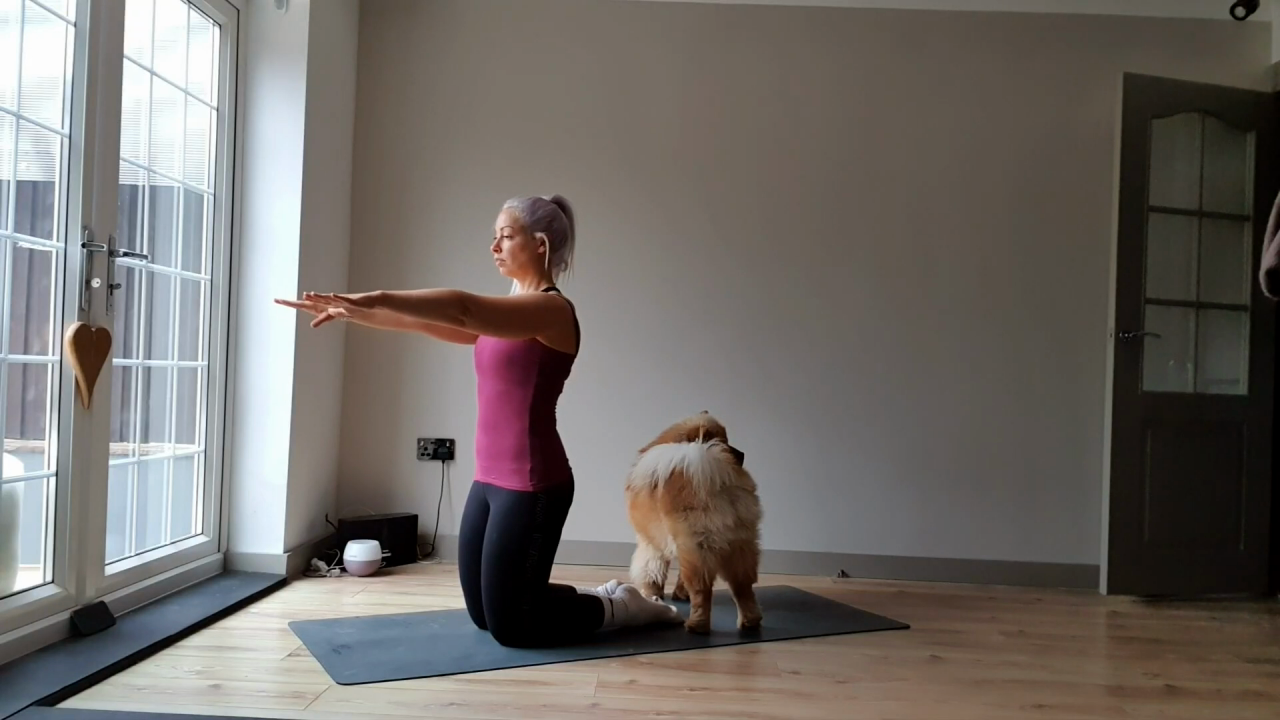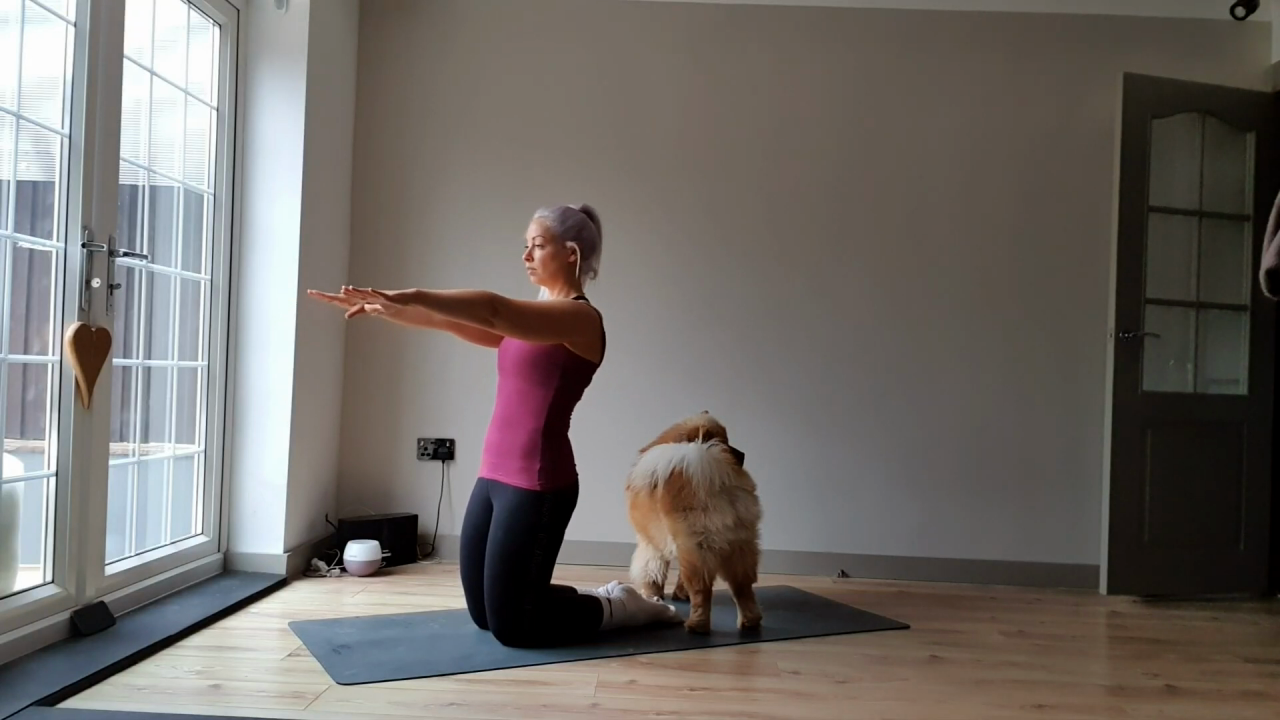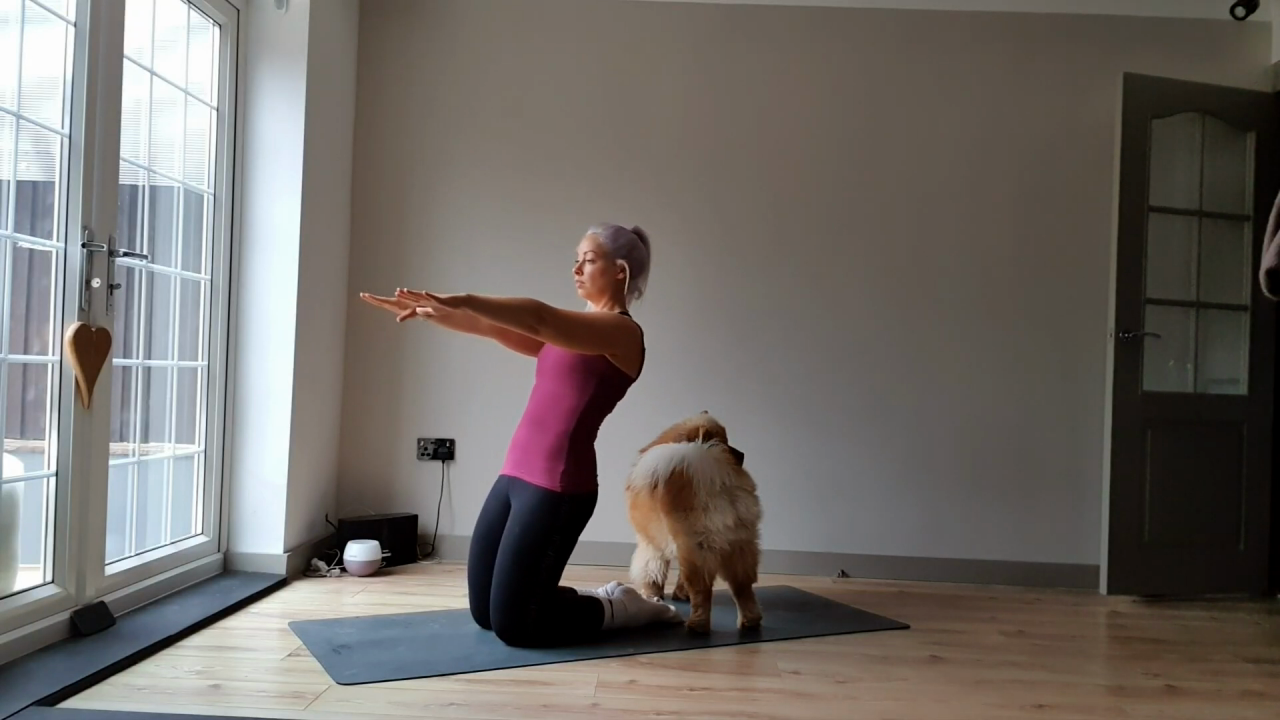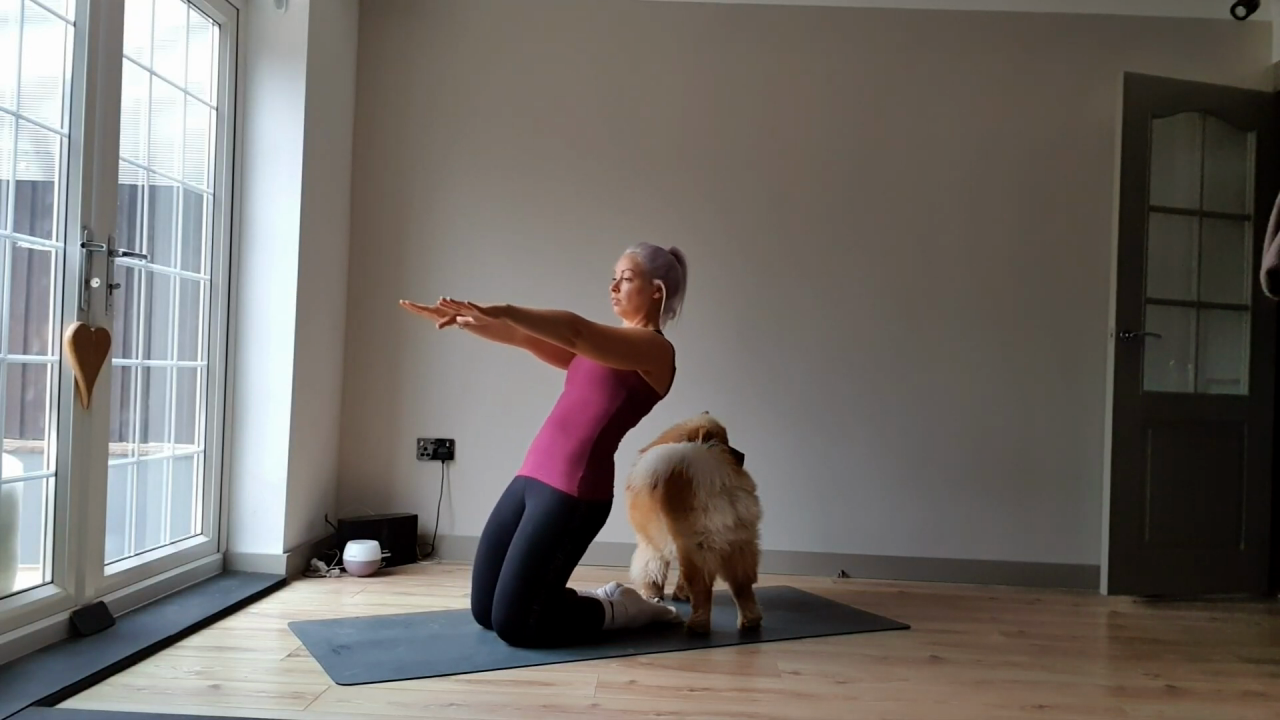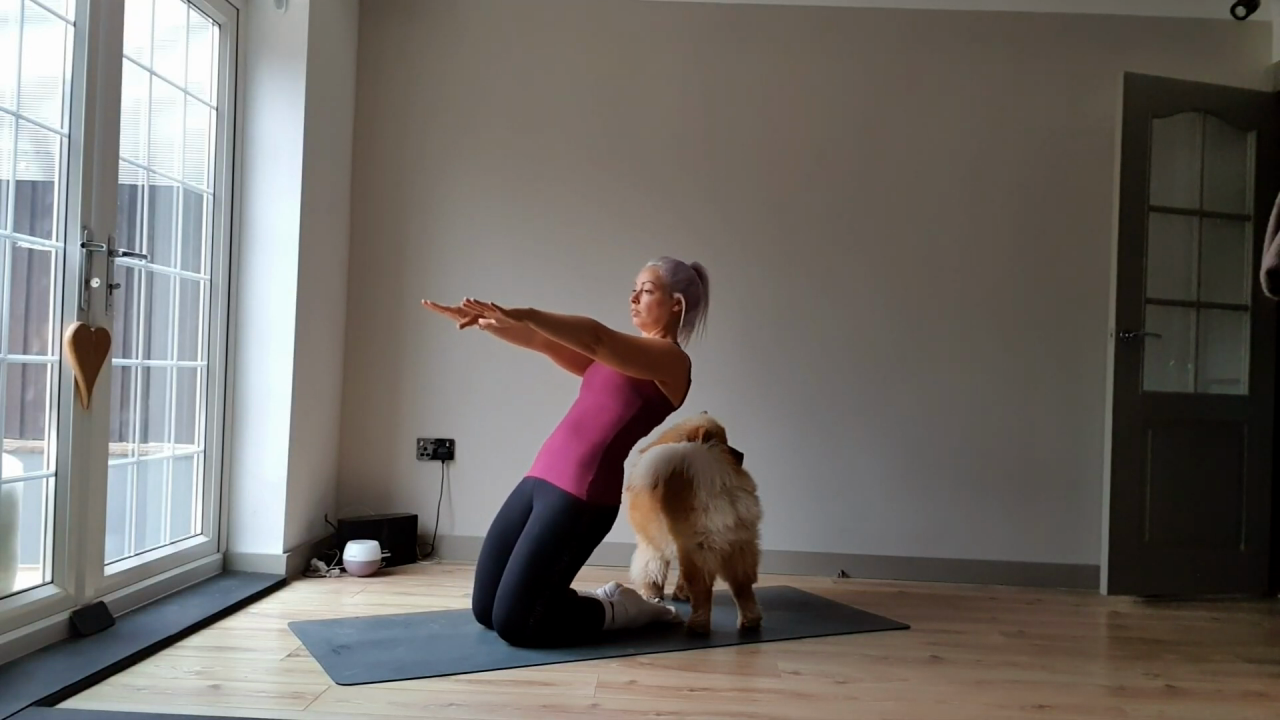
dt=1s
person 1, frame 1
left shoulder: (553, 310)
right shoulder: (503, 316)
left elbow: (462, 308)
right elbow: (428, 322)
left wrist: (377, 298)
right wrist: (350, 310)
left hip: (532, 485)
right hip: (491, 479)
left knee: (510, 626)
right knee: (483, 613)
left ankle: (620, 607)
right ankle: (602, 596)
person 1, frame 2
left shoulder: (581, 319)
right shoulder: (528, 320)
left elbow: (492, 309)
right elbow: (452, 321)
left wrist: (412, 294)
right wrist: (382, 307)
left hip: (538, 484)
right hip: (496, 477)
left knee: (511, 625)
right knee: (483, 614)
left ankle: (618, 607)
right ankle: (604, 596)
person 1, frame 3
left shoulder: (623, 332)
right shoulder: (568, 334)
left elbow: (539, 318)
right elbow: (494, 328)
left wrist: (463, 300)
right wrist: (428, 311)
left hip: (558, 485)
right hip: (516, 475)
left knee: (513, 624)
right knee: (484, 611)
left ankle: (620, 608)
right ankle: (604, 597)
person 1, frame 4
left shoulder: (655, 350)
right shoulder: (598, 349)
left elbow: (575, 331)
right elbow: (527, 338)
left wrist: (503, 310)
right wrist: (464, 319)
left hip: (575, 488)
right hip: (533, 476)
left knee: (513, 622)
right knee: (484, 610)
left ankle: (621, 609)
right ankle: (606, 599)
person 1, frame 5
left shoulder: (672, 361)
right shoulder: (613, 358)
left elbow: (595, 337)
right elbow: (545, 343)
left wrist: (525, 314)
right wrist: (485, 321)
left hip: (583, 492)
right hip: (543, 478)
left knee: (514, 622)
right knee: (486, 610)
left ankle: (623, 609)
right ankle: (608, 599)
